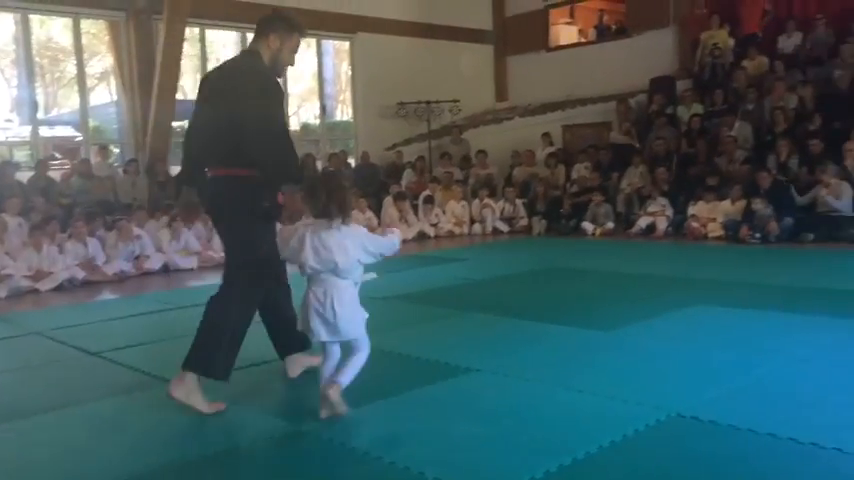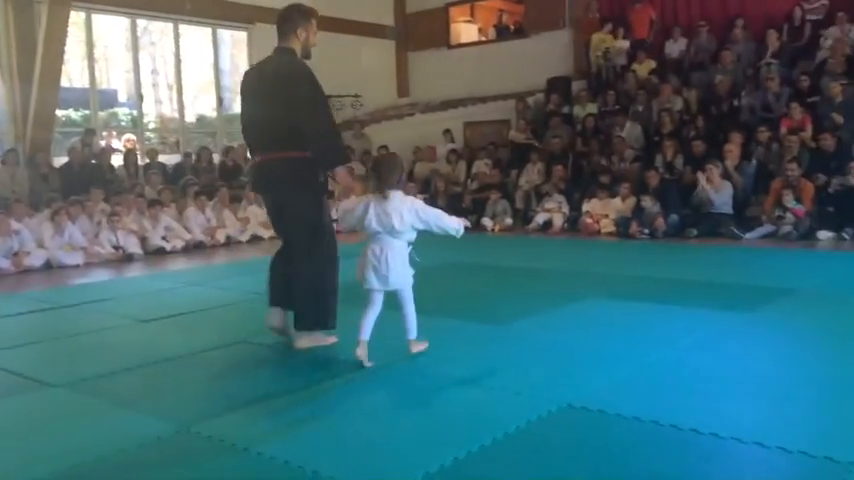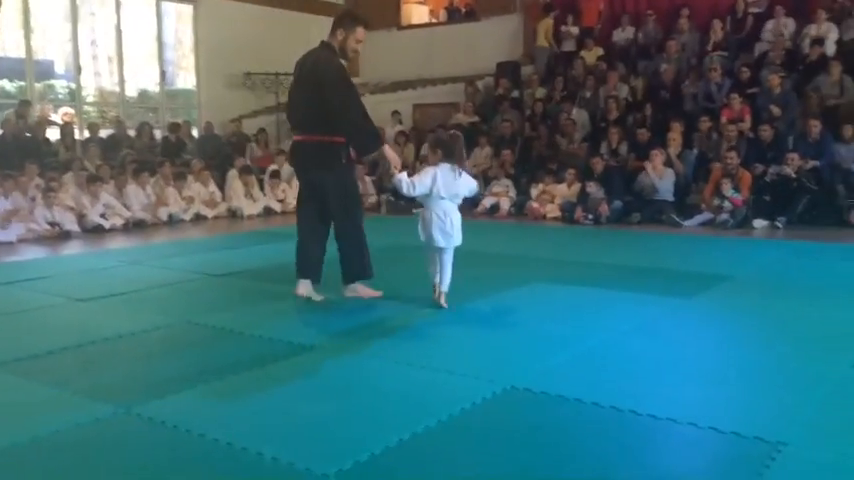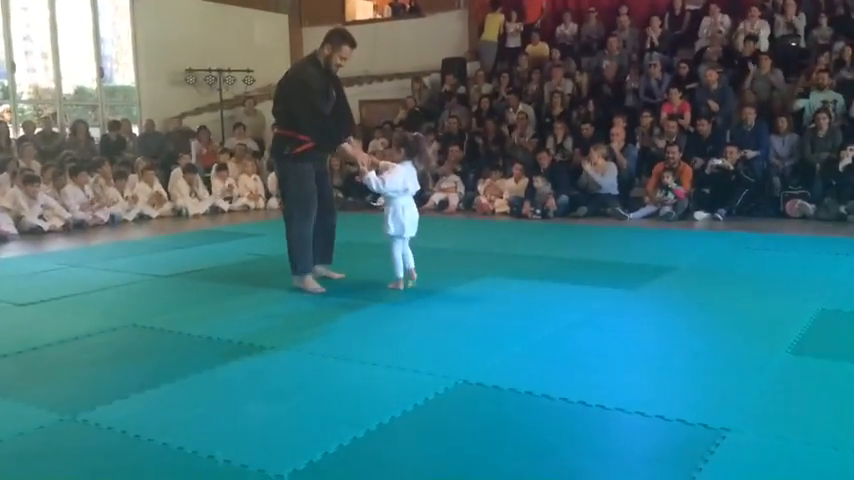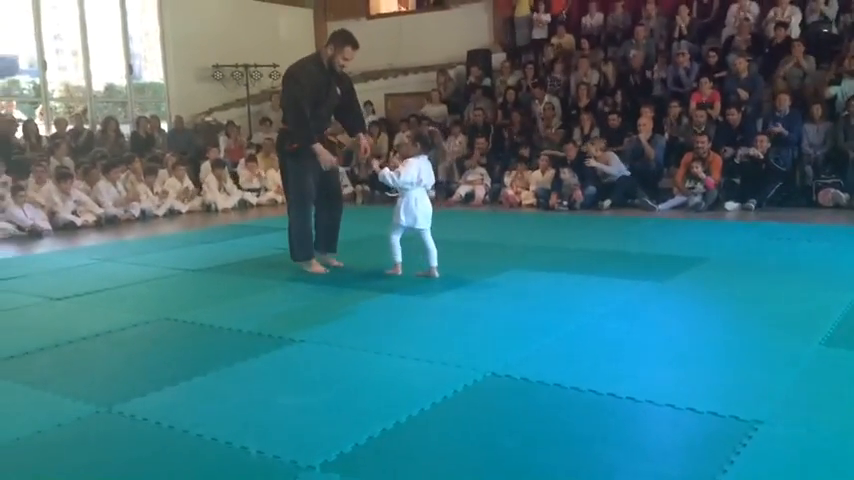
dt=0.7s
person 1, frame 1
left shoulder: (218, 77)
right shoulder: (260, 80)
left elbow: (198, 136)
right elbow: (271, 141)
left wrist: (197, 181)
right wrist: (289, 188)
left hip: (220, 187)
right hip: (248, 191)
left knee: (267, 274)
right knee: (245, 283)
left ankle: (295, 353)
right ankle: (191, 378)
person 1, frame 2
left shoulder: (254, 74)
right shoulder: (298, 73)
left elbow: (250, 125)
right elbow: (319, 124)
right wrist: (339, 166)
left hip: (267, 170)
right hip: (300, 170)
left knee: (294, 243)
right knee: (317, 248)
left ankle: (278, 309)
right ankle: (310, 328)
person 1, frame 3
left shoulder: (308, 62)
right shoulder: (330, 67)
right elbow: (352, 113)
right wrist: (383, 147)
left hip: (305, 149)
right hip: (328, 152)
left knee: (313, 216)
right knee: (348, 217)
left ankle: (306, 279)
right ankle: (355, 281)
person 1, frame 4
left shoulder: (329, 76)
right shoulder: (302, 76)
left elbow: (339, 112)
right elbow: (317, 119)
left wrist: (351, 141)
left hip: (313, 149)
right hip: (292, 149)
left knee: (325, 209)
right knee: (301, 211)
left ankle: (319, 263)
right ankle: (302, 272)
person 1, frame 5
left shoulder: (339, 77)
right shoulder: (300, 73)
left elbow: (349, 108)
right elbow: (298, 116)
left wrist: (360, 135)
right wrist: (317, 148)
left hip: (319, 142)
right hip: (296, 145)
left knee: (332, 199)
right knee: (302, 202)
left ankle: (324, 251)
right ankle: (305, 258)
person 2, frame 1
left shoulder: (302, 232)
right shoulder: (354, 234)
left elbow: (286, 252)
right elbow: (386, 246)
right wrist: (394, 234)
left hip: (316, 298)
right hip: (343, 300)
left knee: (331, 353)
right knee: (361, 351)
left ankle: (325, 404)
right ankle: (335, 388)
person 2, frame 2
left shoulder: (367, 202)
right shoulder: (410, 204)
left elbow: (345, 220)
right elbow: (438, 219)
left wrist: (348, 202)
right wrist: (458, 224)
left hip: (373, 257)
right hip: (395, 259)
left knee: (374, 304)
right knee: (407, 302)
left ankle: (362, 345)
right ankle: (412, 342)
person 2, frame 3
left shoulder: (430, 173)
right shoulder: (461, 174)
left elbow: (410, 188)
right elbow: (473, 188)
left wrist: (398, 175)
left hip: (433, 217)
right hip: (451, 218)
left knee: (435, 255)
right knee: (447, 259)
left ankle: (437, 288)
right ankle: (443, 295)
person 2, frame 4
left shoulder: (397, 171)
right shoulder: (410, 167)
left elbow: (380, 185)
right elbow: (389, 167)
left wrist: (366, 172)
right wrist: (374, 162)
left hip: (397, 211)
right hip: (409, 210)
left knee: (396, 248)
right knee: (404, 246)
left ankle: (399, 281)
right ankle: (411, 271)
person 2, frame 5
left shoulder: (411, 163)
right shoulder: (426, 163)
left elbow: (395, 179)
left wrist: (380, 169)
right wrist: (398, 166)
left hip: (409, 203)
right hip: (423, 203)
left knee: (394, 236)
right knee: (427, 238)
left ankle: (397, 267)
right ankle: (433, 269)
